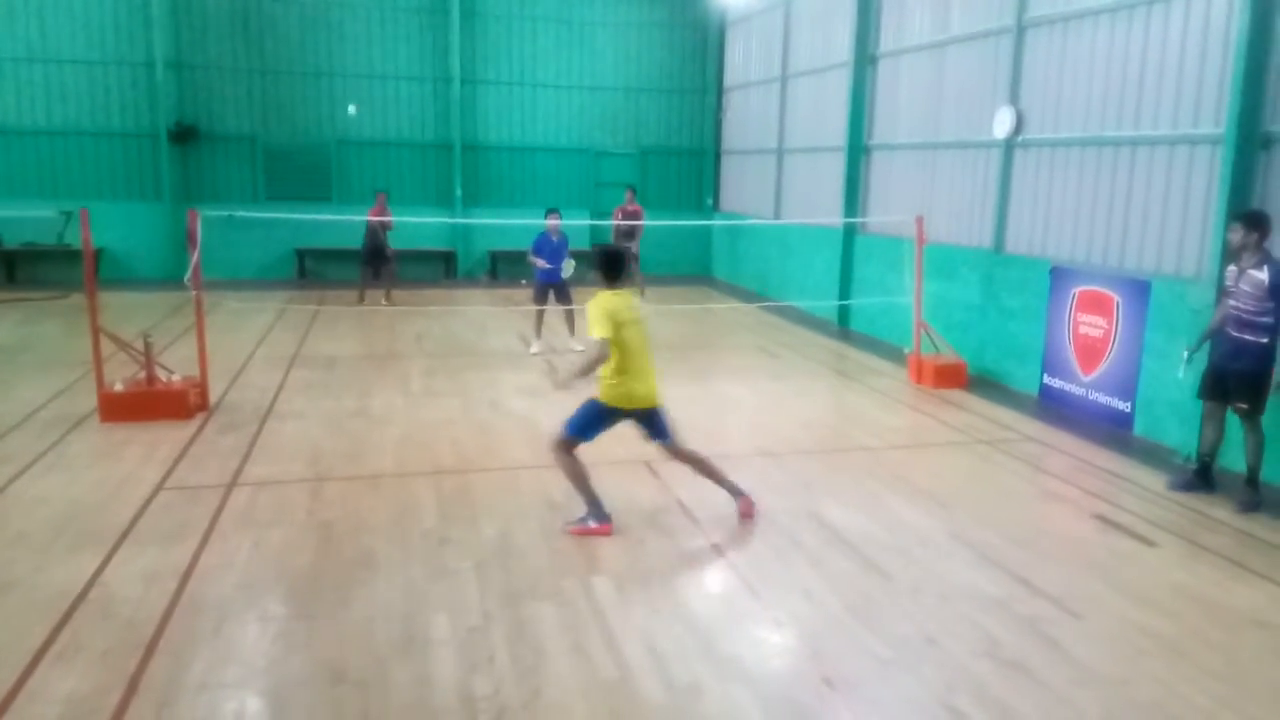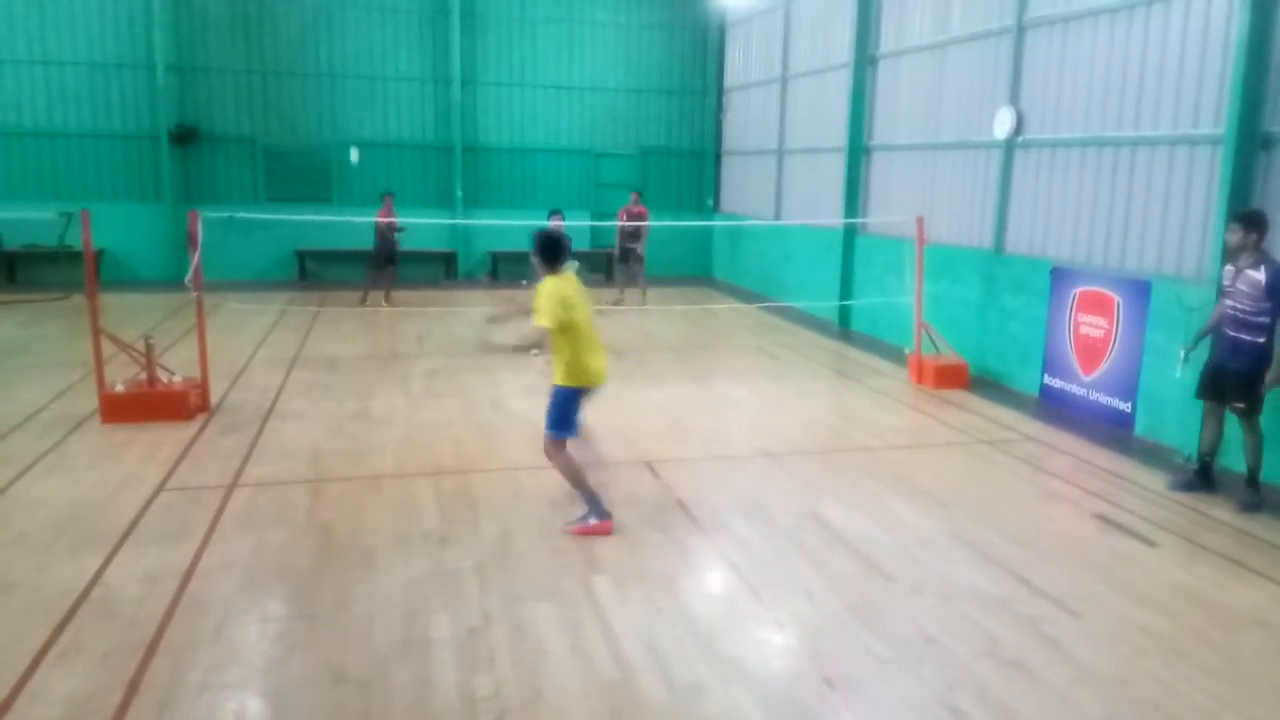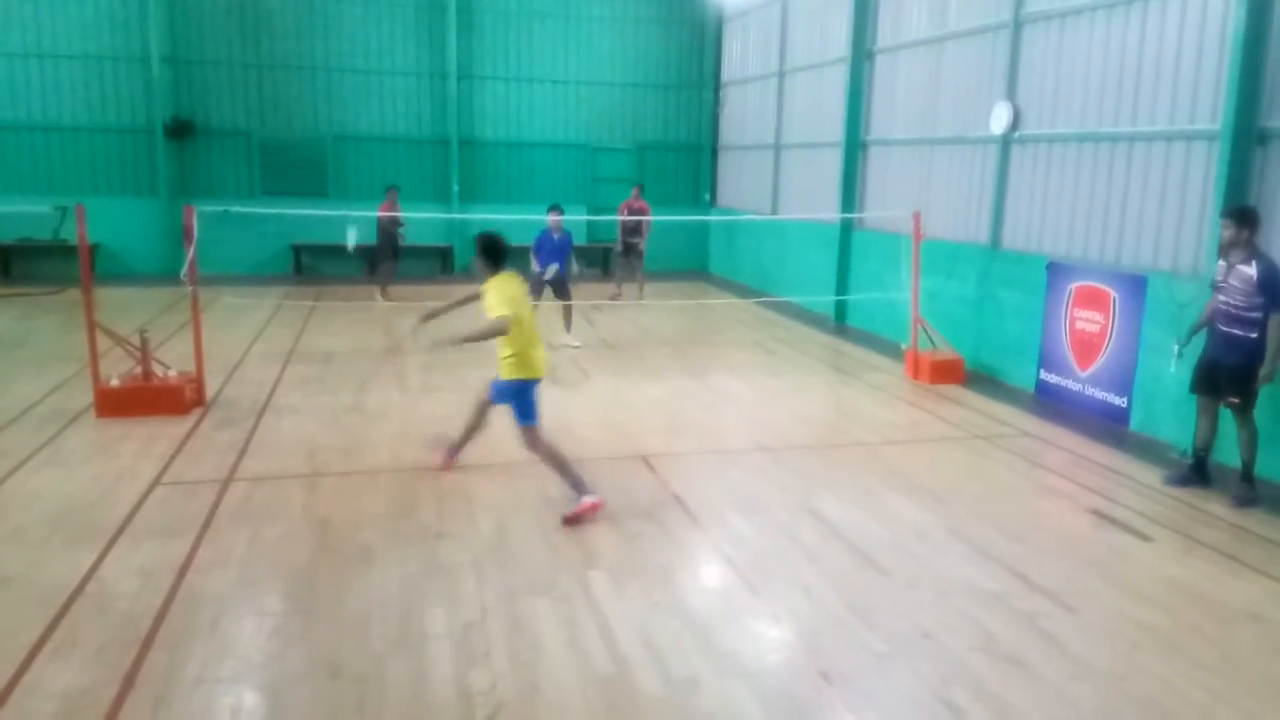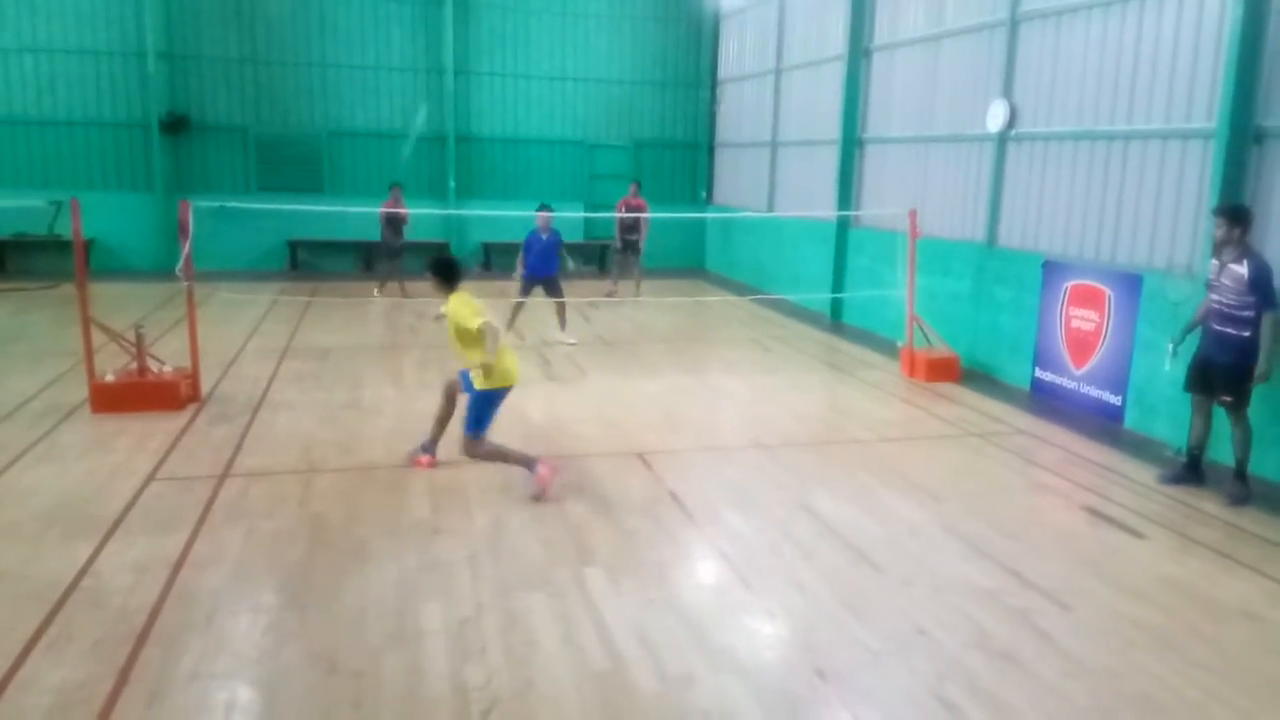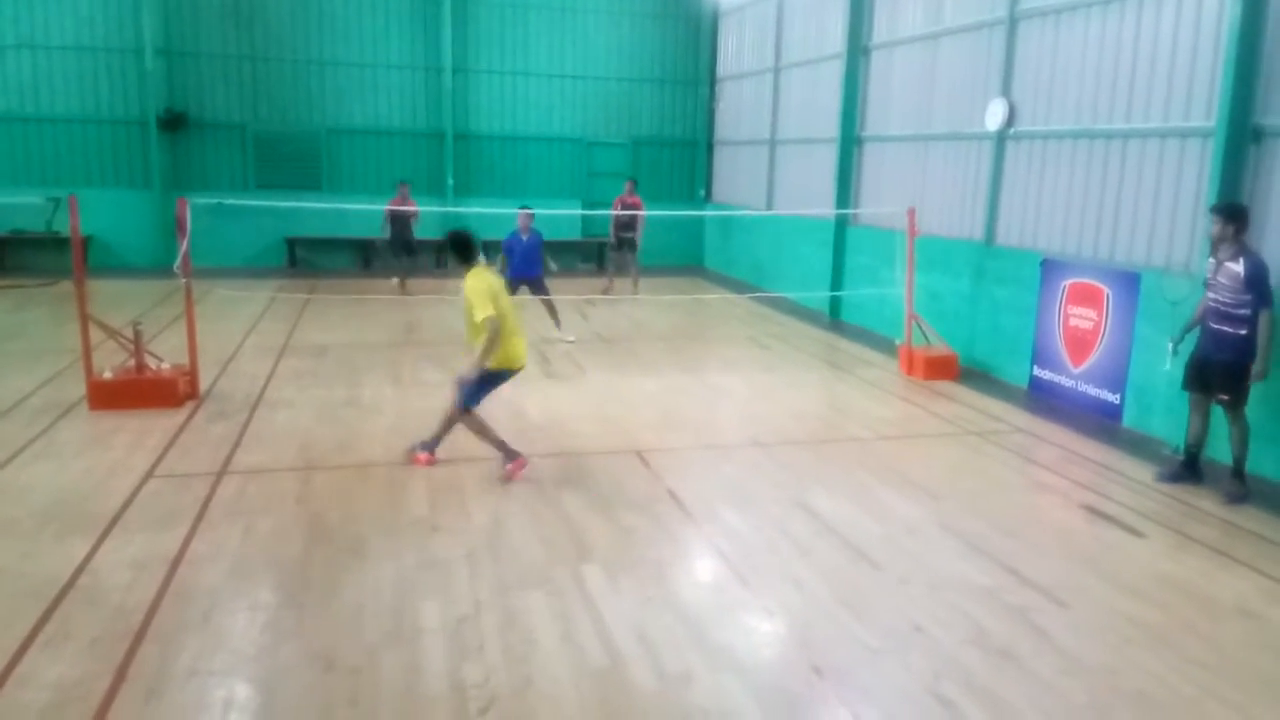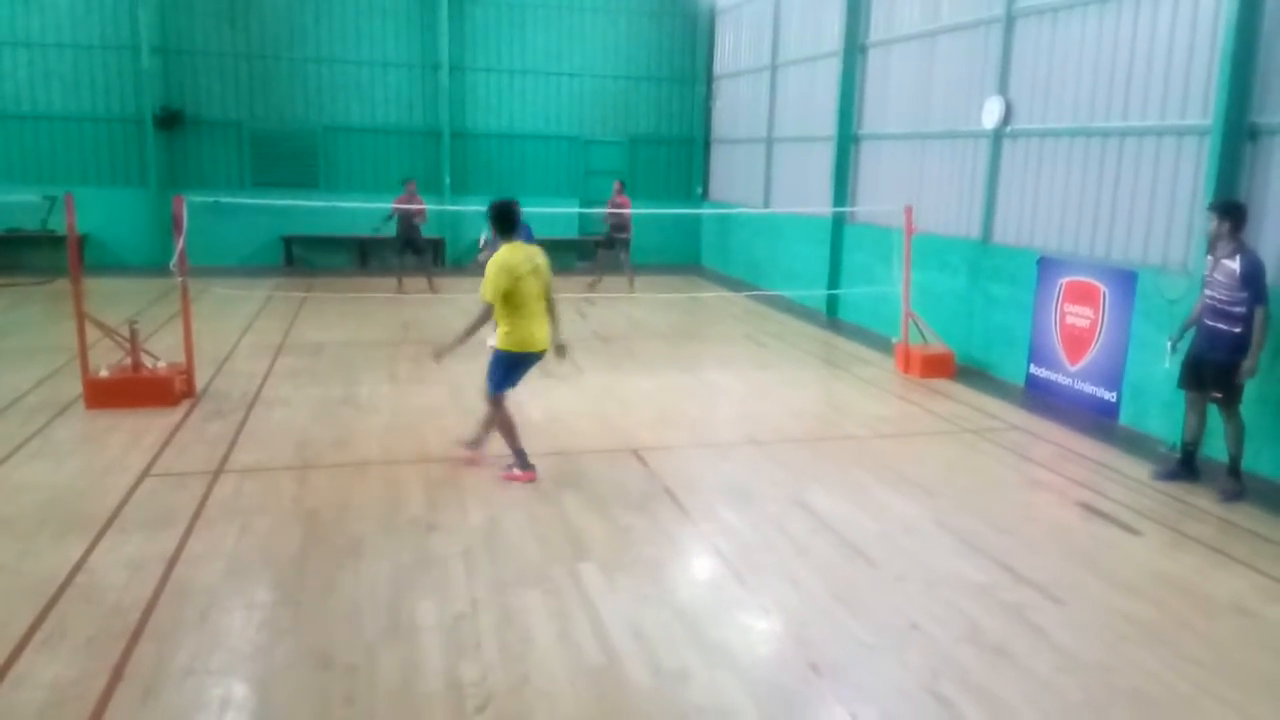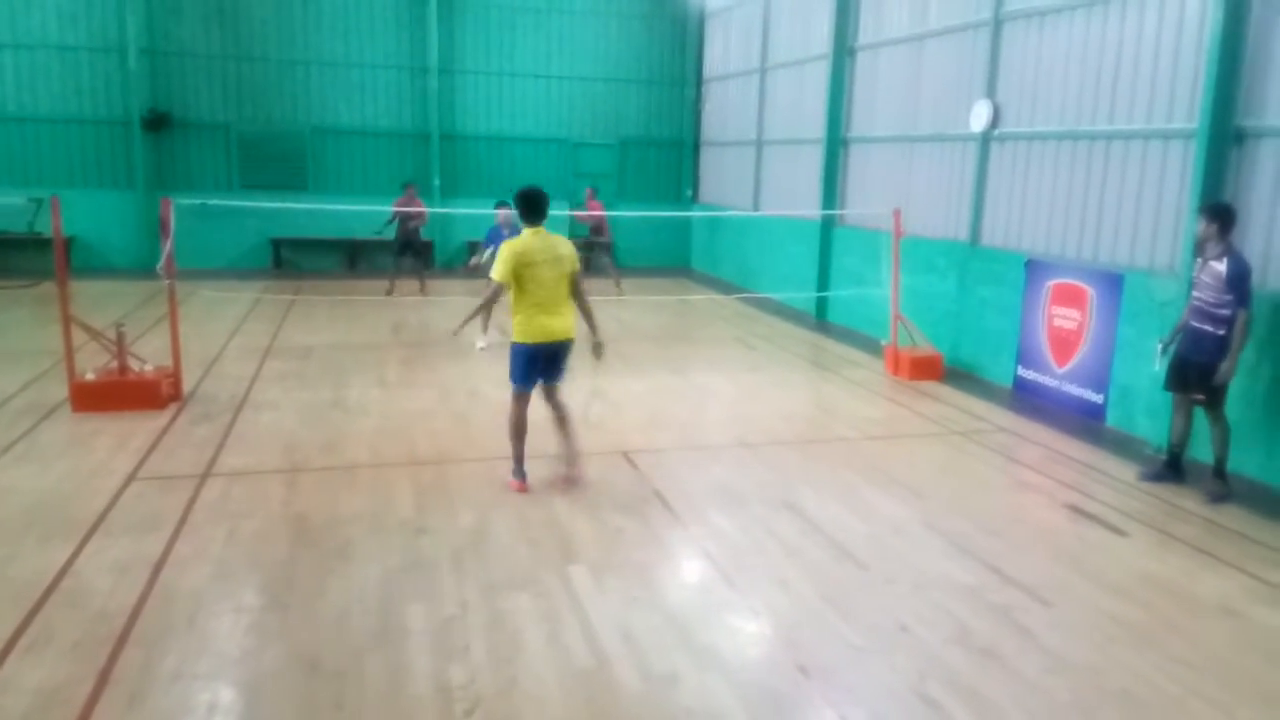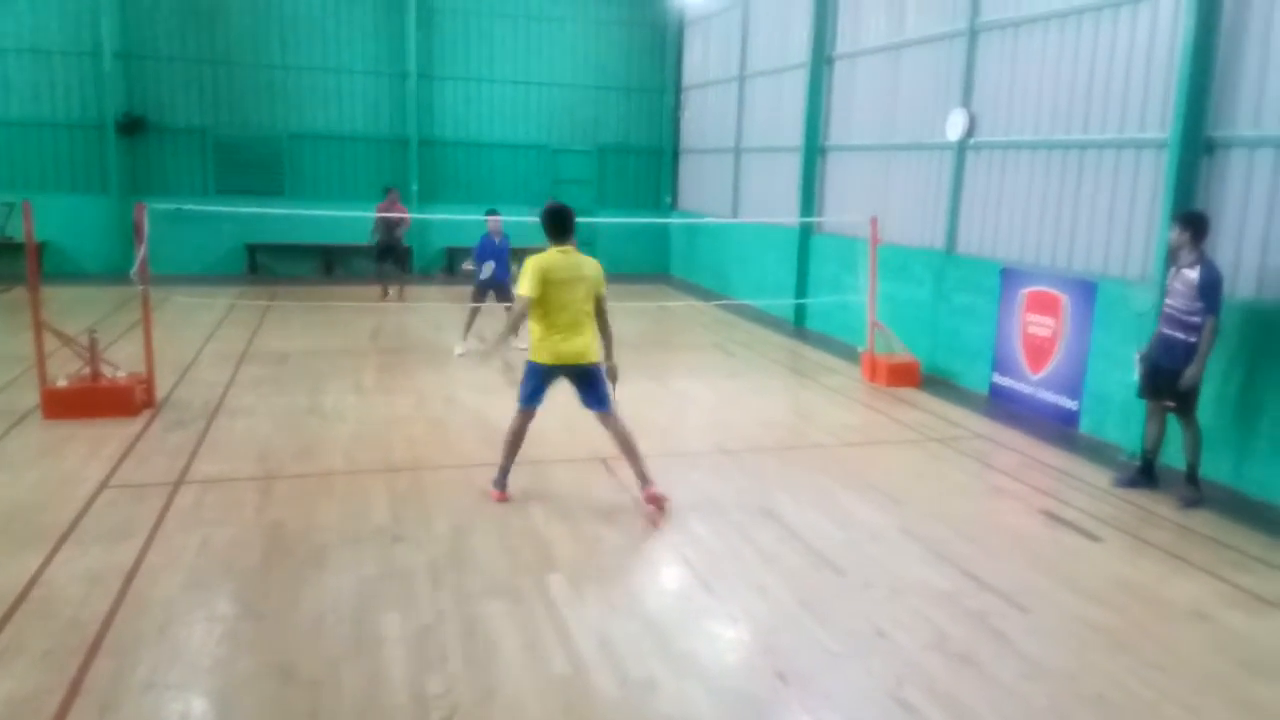
dt=0.2s
person 1, frame 1
right shoulder: (1232, 267)
right wrist: (1200, 341)
left hip: (1253, 361)
right hip: (1223, 354)
left knee: (1250, 420)
right knee: (1211, 411)
left ankle: (1252, 485)
right ankle: (1203, 473)
person 1, frame 2
right shoulder: (1230, 266)
right wrist: (1197, 338)
left hip: (1250, 361)
right hip: (1221, 354)
left knee: (1248, 420)
right knee: (1211, 411)
left ankle: (1252, 485)
right ankle: (1203, 473)
person 1, frame 3
right shoulder: (1223, 262)
right wrist: (1190, 333)
left hip: (1243, 356)
right hip: (1214, 349)
left knee: (1242, 415)
right knee: (1205, 405)
left ankle: (1247, 480)
right ankle: (1198, 468)
person 1, frame 4
left shoulder: (1256, 268)
right shoulder: (1216, 260)
left elbow: (1269, 315)
left wrist: (1265, 360)
right wrist: (1184, 332)
left hip: (1237, 355)
right hip: (1208, 348)
left knee: (1236, 413)
right knee: (1199, 404)
left ankle: (1240, 478)
right ankle: (1192, 466)
person 1, frame 5
left shoulder: (1253, 266)
right shoulder: (1214, 259)
left elbow: (1265, 313)
left wrist: (1261, 359)
right wrist: (1183, 332)
left hip: (1234, 354)
right hip: (1206, 347)
left knee: (1234, 412)
right knee: (1197, 402)
left ankle: (1237, 476)
right ankle: (1190, 465)
person 1, frame 6
left shoulder: (1249, 263)
right shoulder: (1212, 257)
left elbow: (1260, 312)
left wrist: (1253, 356)
right wrist: (1181, 331)
left hip: (1228, 352)
right hip: (1201, 346)
left knee: (1228, 410)
right knee: (1193, 400)
left ankle: (1234, 474)
right ankle: (1186, 463)
person 1, frame 7
left shoulder: (1236, 266)
right shoulder: (1201, 260)
left elbow: (1243, 315)
left wrist: (1232, 359)
right wrist: (1172, 336)
left hip: (1212, 354)
right hip: (1188, 348)
left knee: (1213, 412)
right knee: (1180, 403)
left ankle: (1219, 476)
right ankle: (1173, 465)
person 1, frame 8
left shoulder: (1207, 274)
right shoulder: (1175, 268)
left elbow: (1211, 324)
left wrist: (1198, 365)
right wrist: (1149, 348)
left hip: (1183, 361)
right hip: (1161, 356)
left knee: (1186, 418)
right knee: (1153, 409)
left ankle: (1192, 482)
right ankle: (1146, 471)
person 2, frame 1
left shoulder: (598, 306)
right shoulder: (634, 303)
left elbow: (601, 355)
left wrist: (570, 377)
left hip: (615, 394)
right hip: (646, 393)
left knee: (562, 447)
right knee: (674, 449)
left ankle: (598, 517)
right ankle: (739, 497)
person 2, frame 2
left shoulder: (550, 289)
right shoulder: (570, 280)
left elbow: (541, 340)
left hip: (575, 374)
right hip: (593, 367)
left knee: (553, 448)
left ankle: (599, 514)
person 2, frame 3
left shoulder: (499, 289)
right shoulder: (506, 280)
left elbow: (502, 325)
right elbow: (476, 293)
left wrist: (460, 339)
right wrist: (440, 310)
left hip: (520, 367)
right hip: (520, 362)
left knee: (531, 438)
right knee: (487, 401)
left ankle: (585, 495)
right ankle: (454, 450)
person 2, frame 4
left shoulder: (460, 308)
right shoulder: (460, 301)
left elbow: (490, 330)
left wrist: (487, 359)
left hip: (493, 377)
right hip: (492, 371)
left knee: (473, 447)
right knee: (451, 387)
left ankle: (536, 466)
right ankle: (430, 449)
person 2, frame 5
left shoulder: (475, 287)
right shoulder: (488, 275)
left elbow: (493, 329)
left wrist: (476, 369)
left hip: (499, 359)
right hip: (513, 354)
left knee: (462, 409)
right knee: (462, 397)
left ankle: (512, 456)
right ankle: (429, 448)
person 2, frame 6
left shoulder: (499, 263)
right shoulder: (537, 254)
left elbow: (486, 313)
right elbow: (548, 300)
left wrist: (454, 343)
right wrist: (556, 336)
left hip: (514, 342)
right hip: (539, 340)
left knee: (494, 400)
right knee: (497, 394)
left ankle: (524, 465)
right ankle: (477, 441)
person 2, frame 7
left shoulder: (512, 248)
right shoulder: (565, 246)
left elbow: (493, 293)
right elbow: (579, 293)
left wrist: (465, 320)
right wrist: (595, 333)
left hip: (528, 335)
right hip: (561, 334)
left knee: (520, 401)
right knee: (551, 393)
left ankle: (519, 474)
right ankle: (570, 458)
person 2, frame 8
left shoulder: (536, 264)
right shoulder: (592, 266)
left elbow: (522, 309)
right elbow: (602, 317)
left wrist: (499, 339)
right wrist: (609, 358)
left hip: (545, 355)
right hip: (584, 355)
left knee: (523, 417)
right knee: (610, 420)
left ankle: (500, 483)
right ankle: (647, 486)
